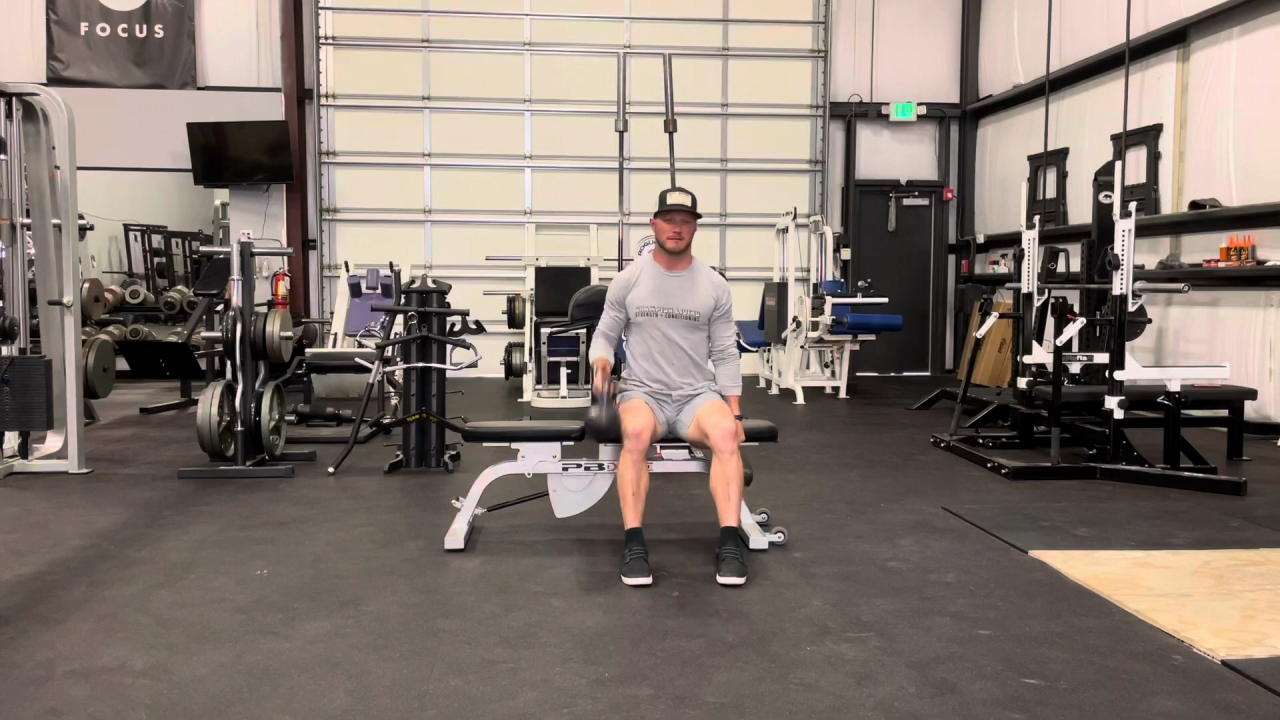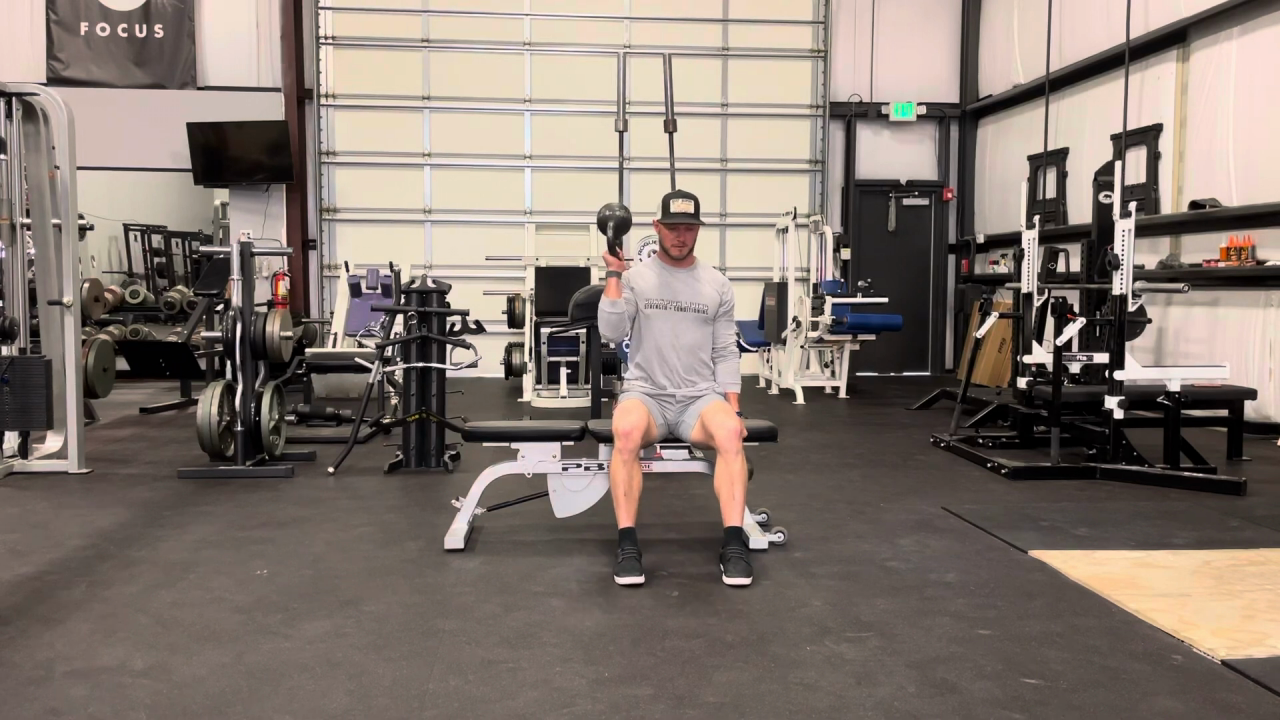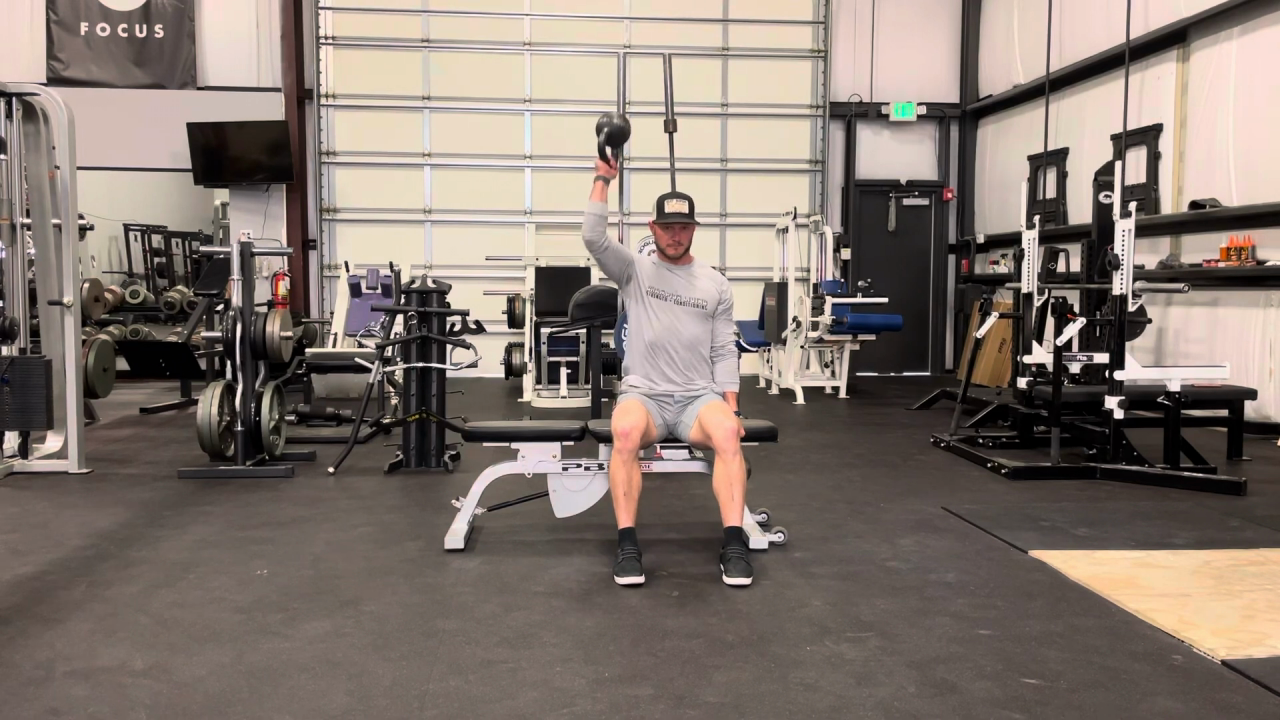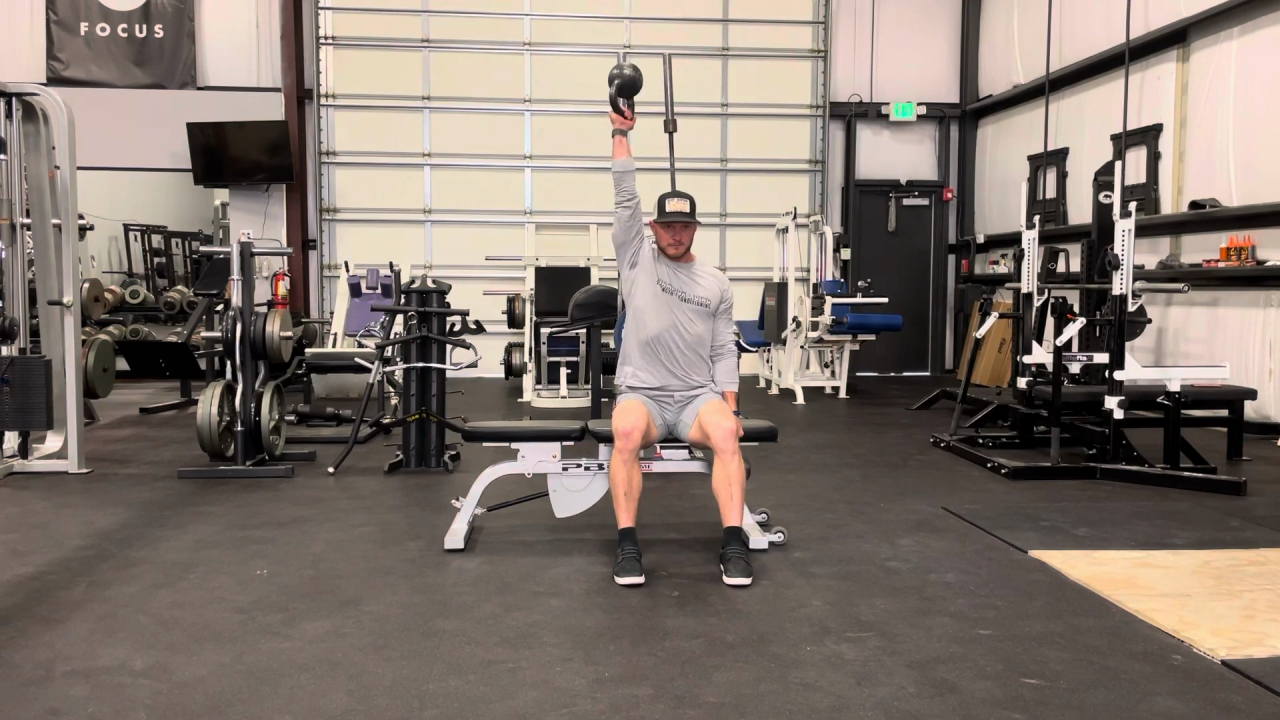
dt=1s
person 1, frame 1
left shoulder: (714, 284)
right shoulder: (628, 280)
left elbow: (725, 353)
right elbow: (605, 336)
left wrist: (736, 413)
right wrist: (600, 365)
left hip: (698, 393)
right hip: (643, 393)
left knee: (725, 435)
right knee: (636, 433)
left ankle: (729, 544)
right ankle: (634, 544)
person 1, frame 2
left shoulder: (718, 285)
right shoulder: (635, 278)
left elbow: (726, 353)
right elbow: (611, 332)
left wrist: (735, 410)
right wrist: (614, 274)
left hip: (700, 396)
right hip: (645, 393)
left knee: (730, 433)
right knee: (626, 432)
left ankle: (733, 544)
right ankle: (627, 544)
person 1, frame 3
left shoulder: (716, 284)
right shoulder: (634, 271)
left elbow: (724, 352)
right elbow: (594, 238)
left wrist: (731, 407)
right wrist: (603, 180)
left hip: (699, 396)
right hip: (643, 393)
left knee: (727, 434)
right knee: (625, 432)
left ankle: (734, 544)
right ankle: (627, 545)
person 1, frame 4
left shoulder: (716, 284)
right shoulder: (637, 259)
left elbow: (724, 350)
right elbow: (625, 196)
left wrist: (731, 406)
right wrist: (620, 133)
left hip: (698, 395)
right hip: (642, 393)
left knee: (726, 434)
right knee: (626, 433)
left ankle: (734, 544)
right ankle: (627, 544)
